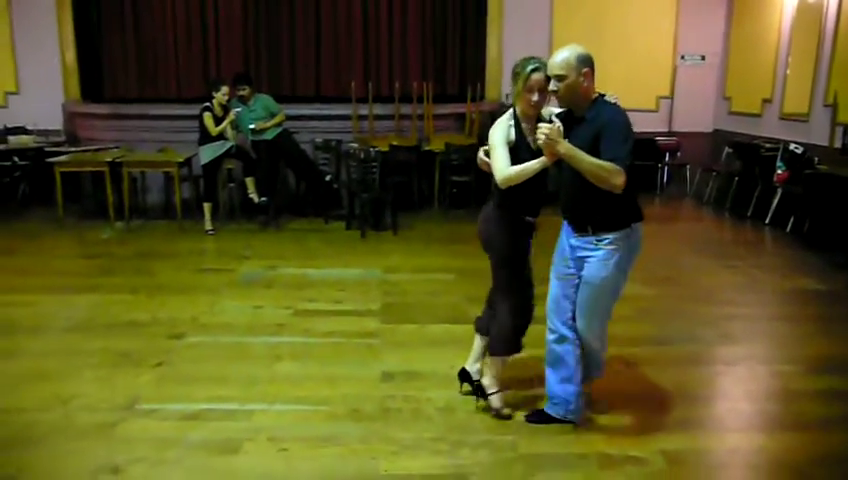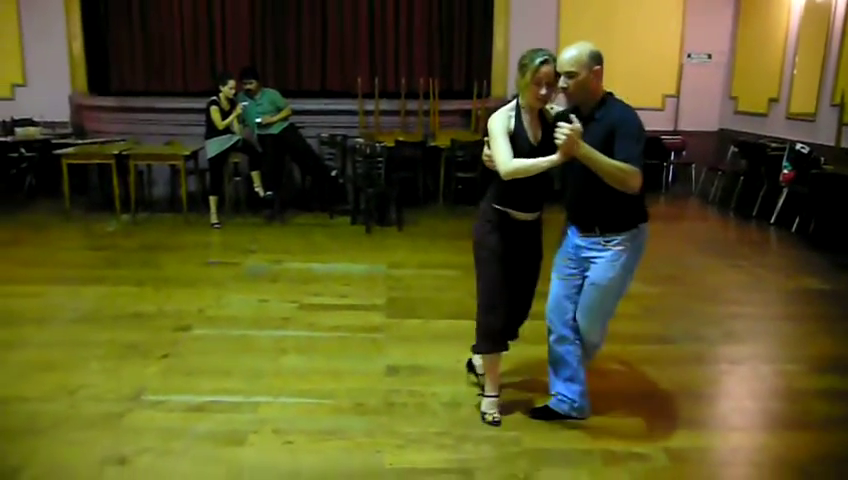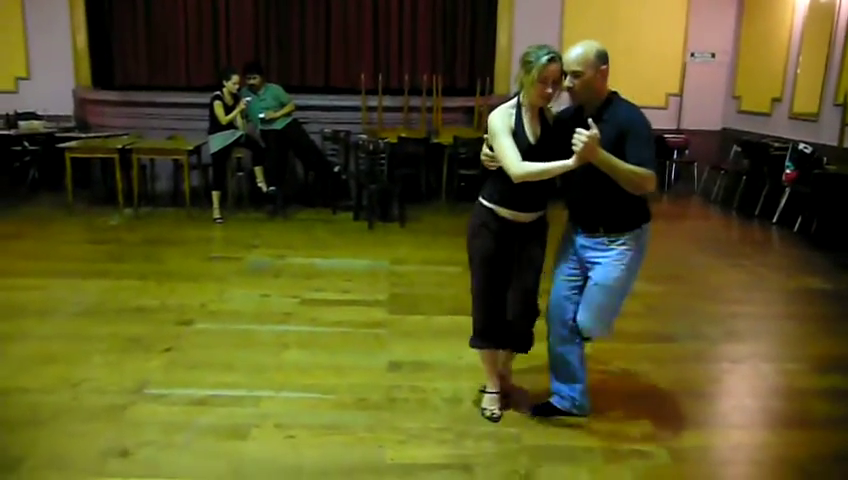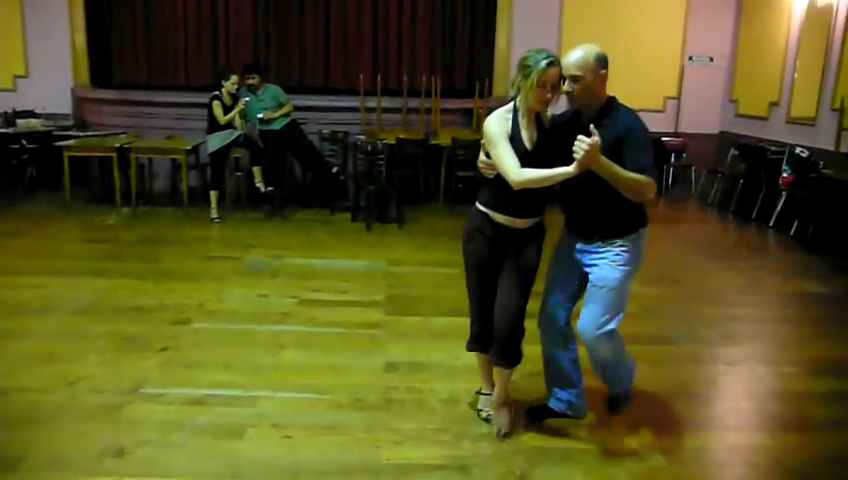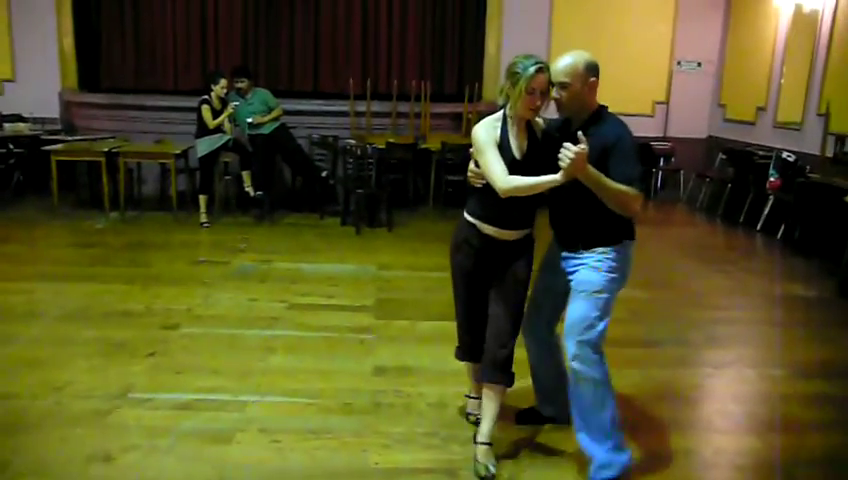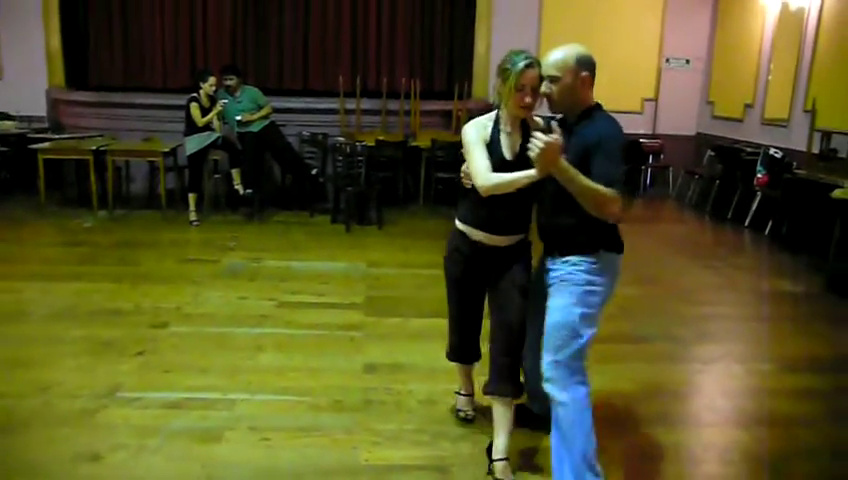
dt=0.2s
person 1, frame 1
left shoulder: (611, 119)
right shoulder: (564, 120)
left elbow: (615, 180)
left wrist: (563, 148)
left hip: (612, 237)
right hip: (573, 232)
left knee: (588, 323)
right knee: (559, 320)
left ankle: (589, 370)
right ankle: (563, 404)
person 1, frame 2
left shoulder: (622, 118)
right shoulder: (566, 118)
left elbow: (632, 181)
left wrist: (582, 149)
left hip: (616, 239)
right hip: (576, 233)
left knee: (588, 323)
right knee: (559, 316)
left ankle: (578, 368)
right ankle: (569, 399)
person 1, frame 3
left shoulder: (629, 119)
right shoulder: (566, 119)
left elbow: (647, 184)
left wrist: (598, 155)
right wrist: (497, 157)
left hip: (619, 239)
right hip: (577, 231)
left knee: (590, 323)
right knee: (559, 314)
left ankle: (591, 337)
right ankle: (569, 397)
person 1, frame 4
left shoulder: (627, 125)
right shoulder: (563, 122)
left elbow: (646, 192)
left wrist: (598, 162)
right wrist: (494, 163)
left hip: (615, 242)
right hip: (574, 235)
left knee: (594, 330)
right knee: (552, 319)
left ankle: (621, 379)
right ankle: (567, 399)
person 1, frame 5
left shoulder: (614, 134)
right shoulder: (554, 130)
left elbow: (632, 205)
left wrist: (586, 171)
right wrist: (482, 171)
left hip: (601, 254)
right hip: (562, 248)
left knee: (580, 349)
right knee: (536, 330)
right ankle: (552, 406)
person 1, frame 6
left shoulder: (604, 133)
right shoulder: (564, 127)
left elbow: (611, 208)
right elbow: (550, 186)
left wrist: (557, 165)
left hip: (587, 264)
right hip: (559, 257)
left knee: (561, 371)
right knee: (533, 339)
right ankle: (542, 407)
person 2, frame 1
left shoulder: (547, 122)
right shoulder: (502, 128)
right elbow: (504, 177)
right wrist: (545, 160)
left hip: (522, 224)
right hip: (502, 223)
left knee: (503, 299)
right knee: (518, 304)
left ankle: (474, 369)
right ankle: (490, 381)
person 2, frame 2
left shoulder: (553, 118)
right shoulder: (502, 119)
right elbow: (507, 169)
right wrist: (556, 157)
left hip: (531, 225)
right hip: (496, 222)
left knee: (519, 301)
right knee: (494, 303)
left ankle: (480, 360)
right ankle: (490, 389)
person 2, frame 3
left shoulder: (553, 117)
right shoulder: (501, 117)
right elbow: (517, 171)
right wrist: (572, 163)
left hip: (532, 227)
right hip: (491, 222)
left knee: (522, 309)
right knee: (488, 306)
left ankle: (504, 366)
right ankle: (492, 385)
person 2, frame 4
left shoulder: (551, 121)
right shoulder: (497, 122)
right elbow: (516, 177)
right wrist: (574, 169)
left hip: (528, 234)
right hip: (486, 227)
left knee: (508, 318)
right knee: (482, 312)
left ankle: (500, 397)
right ankle: (487, 387)
person 2, frame 5
left shoulder: (543, 130)
right shoulder: (486, 130)
right elbow: (505, 185)
right wrist: (560, 176)
left hip: (518, 247)
right hip: (474, 238)
left knee: (503, 334)
right knee: (472, 322)
left ankle: (485, 436)
right ankle: (475, 390)
person 2, frame 6
left shoulder: (541, 130)
right shoulder: (477, 128)
right elbow: (485, 183)
right wrist: (537, 171)
left hip: (514, 252)
right hip: (467, 246)
left knee: (508, 343)
right knee: (463, 326)
right ankle: (465, 389)
person 3, frame 1
left shoulder: (225, 108)
right shoulder: (206, 109)
right elbow: (213, 132)
left wrist: (233, 142)
right wrist: (228, 120)
left hip: (223, 143)
right hip: (208, 147)
left knee: (248, 158)
right knee: (210, 183)
left ankle: (252, 192)
right ankle: (207, 220)
person 3, frame 2
left shoulder: (232, 102)
right shoulder: (213, 103)
right elbow: (220, 125)
left wrist: (240, 137)
right wrist: (235, 114)
left hip: (230, 137)
right hip: (215, 141)
left knee: (254, 152)
right knee: (216, 177)
left ankle: (257, 186)
right ankle: (213, 214)
person 3, frame 3
left shoulder: (236, 97)
right shoulder: (217, 98)
right elbow: (223, 120)
left wrist: (243, 132)
right wrist: (239, 109)
left hip: (233, 132)
right hip: (218, 136)
left knee: (258, 147)
right knee: (219, 172)
left ankle: (260, 181)
right ankle: (216, 209)
person 3, frame 4
left shoulder: (234, 97)
right shoulder: (216, 98)
right elbow: (222, 120)
left wrist: (241, 133)
right wrist: (237, 109)
left hip: (231, 132)
right hip: (216, 136)
left knee: (256, 147)
right knee: (217, 171)
left ankle: (258, 181)
right ankle: (213, 208)
person 3, frame 5
left shoulder: (223, 101)
right shoulder: (205, 102)
right elbow: (211, 125)
left wrist: (230, 137)
right wrist: (227, 113)
left hip: (220, 136)
right hip: (206, 140)
left knee: (245, 151)
right knee: (206, 175)
left ankle: (248, 186)
right ankle: (203, 213)
person 3, frame 6
left shoulder: (212, 99)
right shoulder: (193, 100)
right elbow: (200, 122)
left wrist: (219, 135)
right wrist: (216, 111)
left hip: (209, 134)
right hip: (195, 138)
left knee: (234, 149)
right knee: (195, 174)
left ankle: (237, 184)
right ankle: (192, 211)
person 4, frame 1
left shoulder: (264, 100)
right shoulder: (234, 105)
left elbow: (282, 115)
left wrist: (267, 125)
left hip: (277, 134)
right hip: (259, 142)
left knee: (299, 158)
right knee: (267, 172)
left ankle: (322, 184)
right ankle: (271, 208)
person 4, frame 2
left shoulder: (271, 94)
right shoulder: (240, 99)
left elbow: (288, 110)
left wrist: (273, 119)
left hip: (283, 128)
right hip: (265, 135)
left knee: (304, 152)
right knee: (272, 165)
left ankle: (326, 179)
right ankle: (276, 201)
person 4, frame 3
left shoulder: (274, 89)
right shoulder: (244, 94)
left elbow: (291, 105)
left wrist: (276, 114)
left hip: (287, 123)
right hip: (268, 131)
left knee: (307, 148)
right knee: (276, 160)
left ankle: (330, 175)
right ankle: (278, 196)
person 4, frame 4
left shoulder: (273, 90)
right shoulder: (243, 94)
left elbow: (290, 106)
left wrist: (275, 114)
left hip: (285, 124)
right hip: (267, 131)
left knee: (305, 148)
right knee: (274, 160)
left ankle: (328, 176)
right ankle: (276, 195)
person 4, frame 5
left shoulder: (262, 94)
right shoulder: (232, 98)
left elbow: (279, 110)
left wrist: (264, 119)
left hip: (274, 127)
right hip: (256, 135)
left knee: (295, 152)
right knee: (263, 164)
left ankle: (318, 179)
right ankle: (266, 199)
person 4, frame 6
left shoulder: (251, 92)
right shoulder: (221, 96)
left elbow: (269, 108)
left wrist: (254, 117)
left hip: (264, 126)
right hip: (245, 133)
left knee: (284, 150)
right knee: (252, 161)
left ankle: (307, 178)
right ankle: (257, 198)
